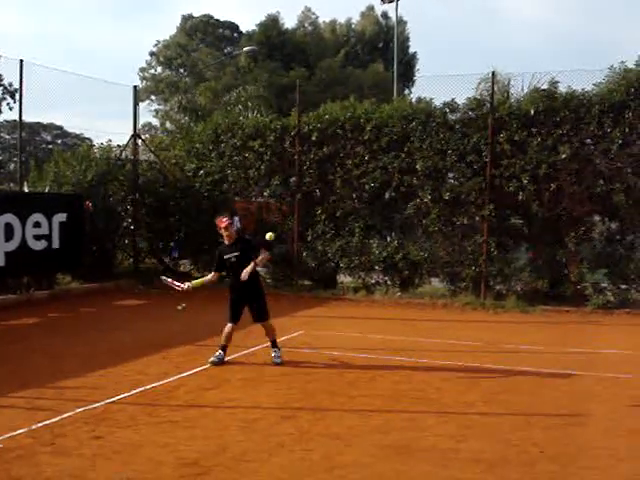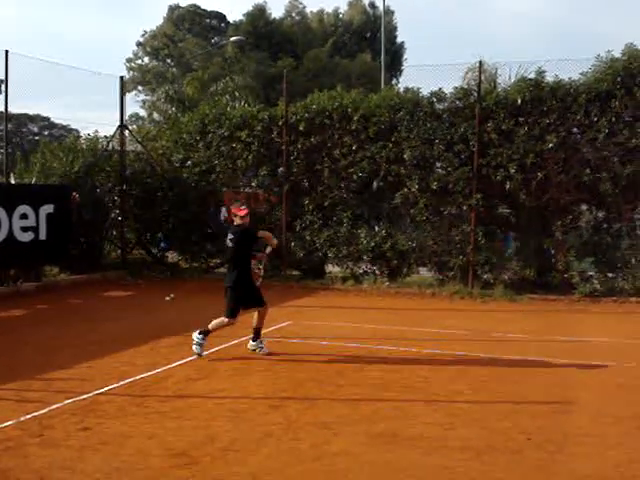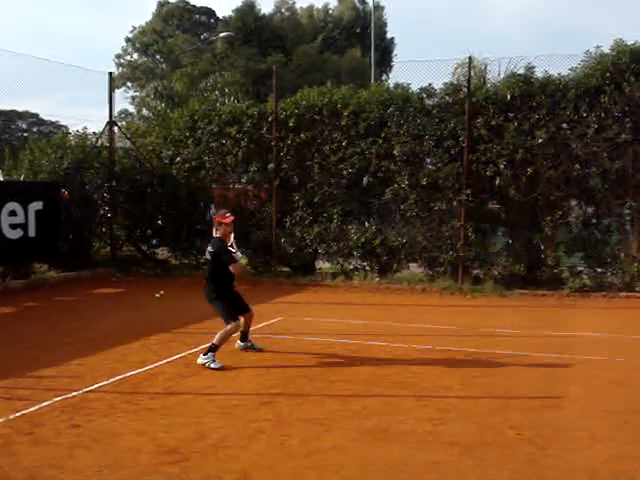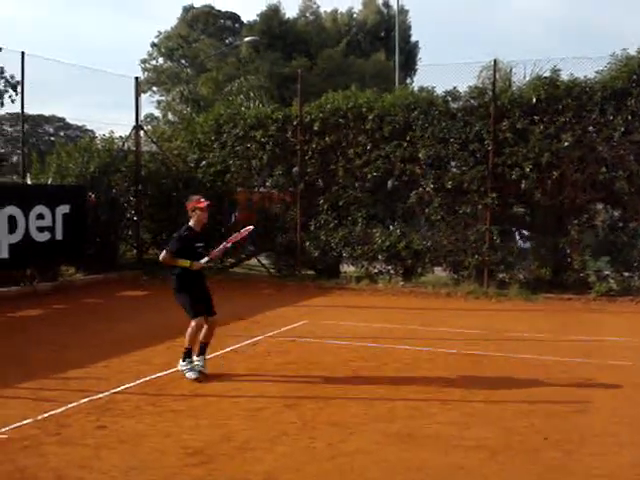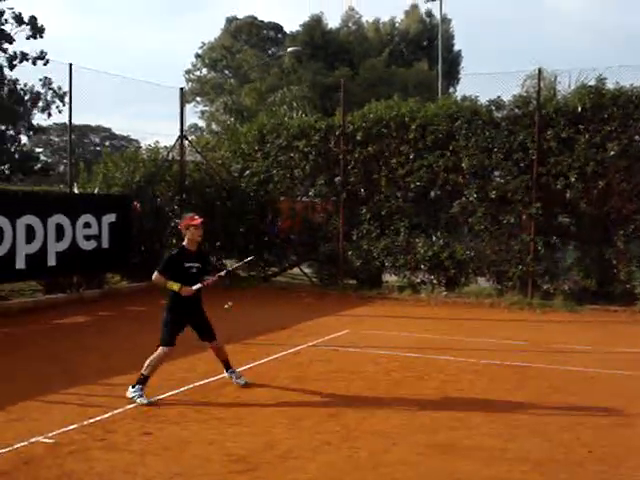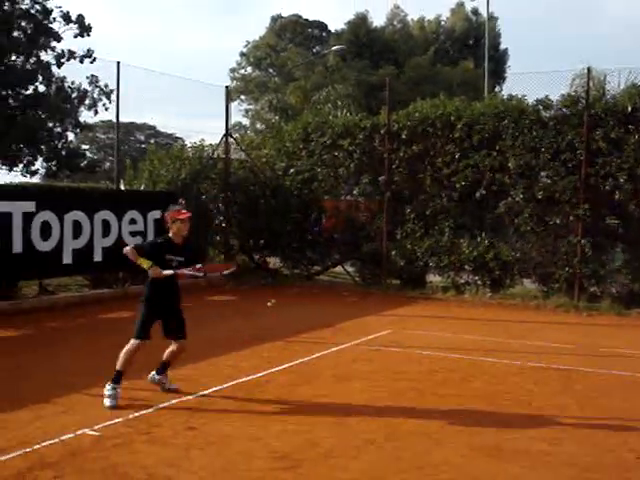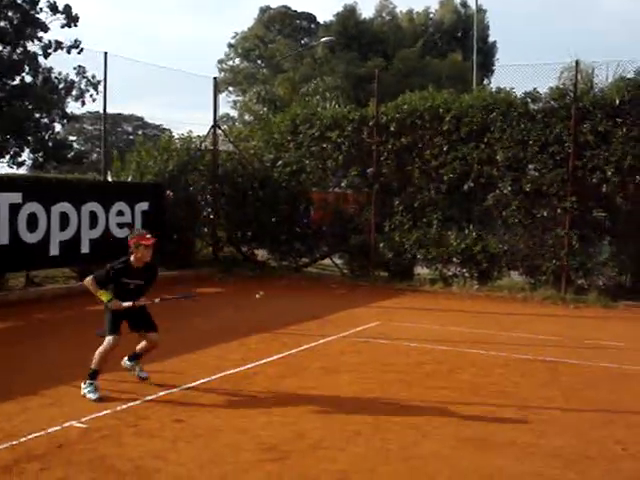
dt=0.3s
person 1, frame 1
left shoulder: (245, 241)
right shoulder: (221, 252)
left elbow: (266, 254)
right elbow: (215, 276)
left wrist: (251, 266)
right wrist: (193, 284)
left hip: (254, 288)
right hip: (236, 291)
left knee: (265, 322)
right knee: (232, 325)
left ankle: (275, 349)
right ankle: (222, 352)
person 1, frame 2
left shoulder: (238, 232)
right shoulder: (242, 231)
right elbow: (265, 234)
left wrist: (254, 256)
right wrist: (272, 241)
left hip: (246, 279)
right hip: (235, 282)
left knee: (262, 308)
right knee: (229, 320)
left ankle: (255, 341)
right ankle: (201, 335)
person 1, frame 3
left shoulder: (219, 242)
right shoulder: (219, 247)
right elbow: (235, 269)
left wrist: (232, 258)
right wrist: (237, 259)
left hip: (226, 289)
right hip: (217, 292)
left knee: (248, 314)
right knee: (234, 324)
left ankle: (243, 341)
right ankle: (207, 356)
person 1, frame 4
left shoulder: (203, 233)
right shoulder: (183, 235)
right elbow: (164, 258)
right wrist: (189, 264)
left hip: (199, 282)
right hip: (184, 285)
left knee: (211, 321)
right knee: (198, 321)
left ankle: (199, 358)
right ankle: (186, 361)
person 1, frame 5
left shoulder: (201, 255)
right shoulder: (176, 255)
left elbow: (207, 278)
right elbow: (156, 277)
left wrist: (211, 280)
right wrist: (178, 288)
left hip: (195, 307)
right hip: (175, 309)
left knee: (214, 343)
right knee: (164, 350)
left ankle: (230, 371)
right ankle: (137, 387)
person 1, frame 6
left shoulder: (187, 249)
right shoulder: (158, 245)
right elbow: (128, 250)
right wrist: (149, 266)
left hip: (172, 300)
right hip: (153, 299)
left knee: (179, 344)
right knee: (137, 342)
left ankle: (159, 374)
right ankle: (113, 385)
person 1, frame 7
left shoulder: (151, 270)
right shoulder: (118, 268)
right elbow: (89, 281)
left wrist: (141, 299)
right wrist: (107, 299)
left hip: (135, 305)
right hip: (115, 306)
left knee: (153, 338)
right knee: (111, 341)
left ankle: (131, 360)
right ankle: (89, 382)
